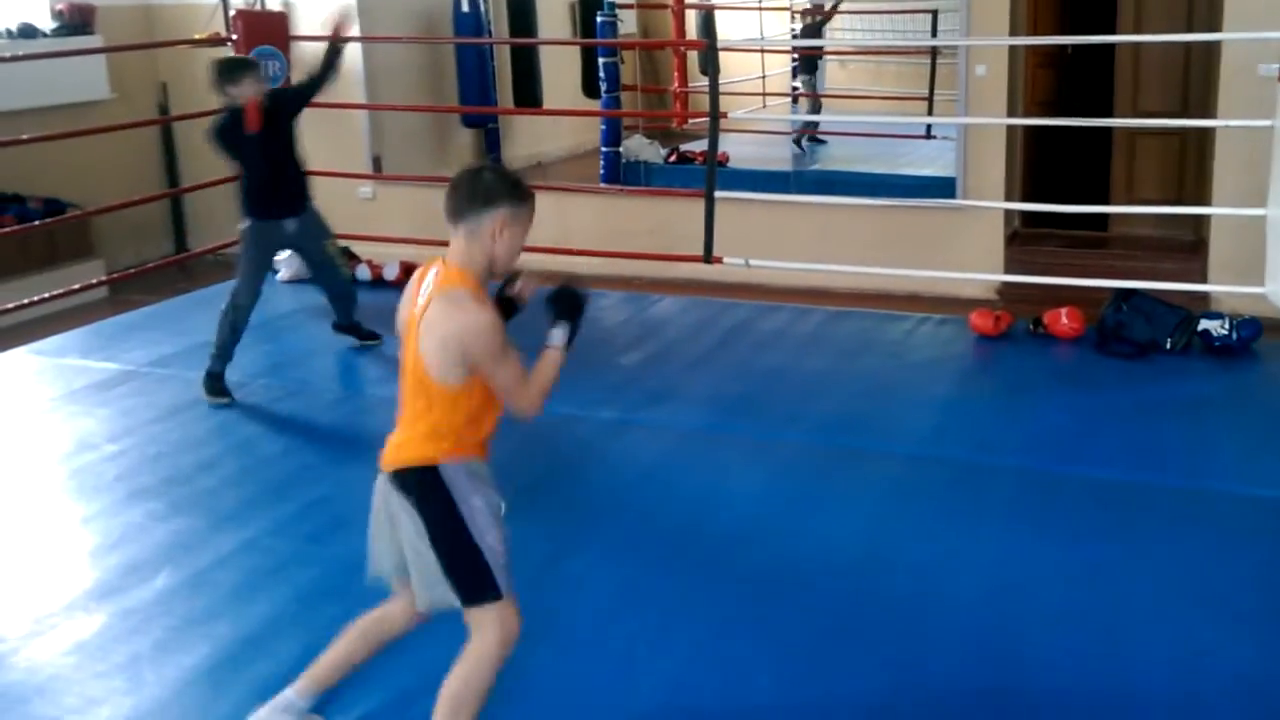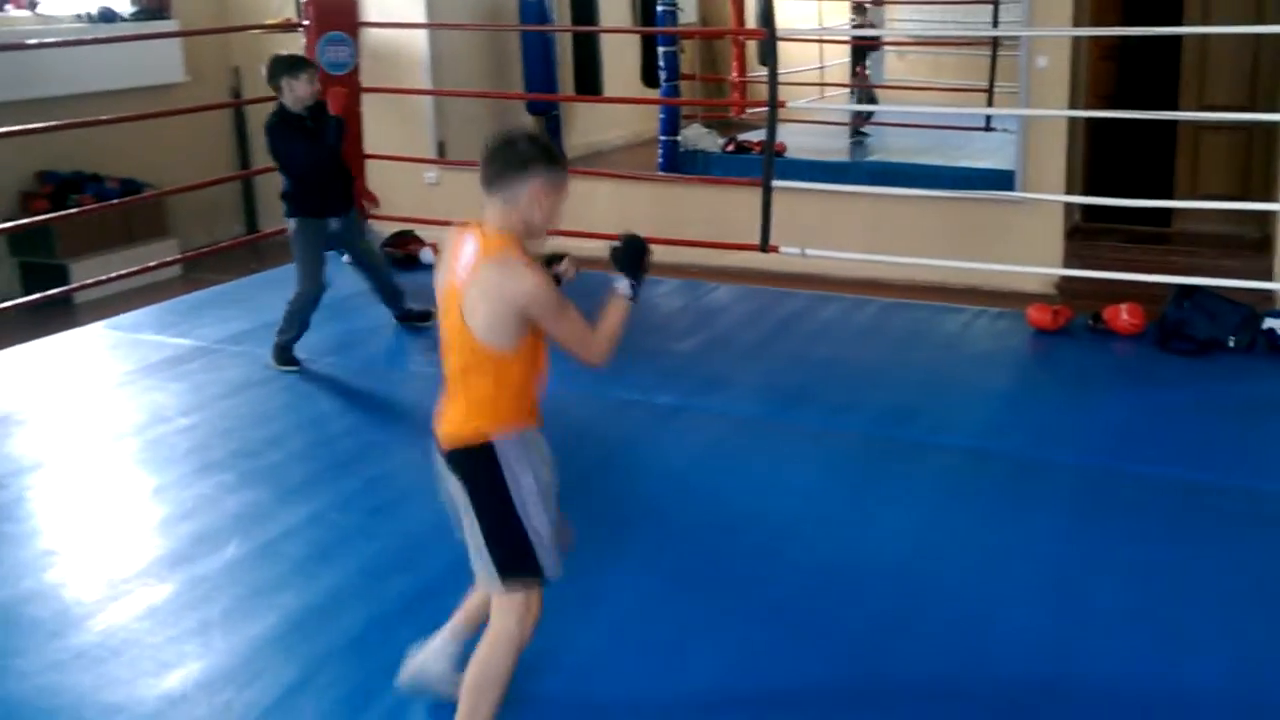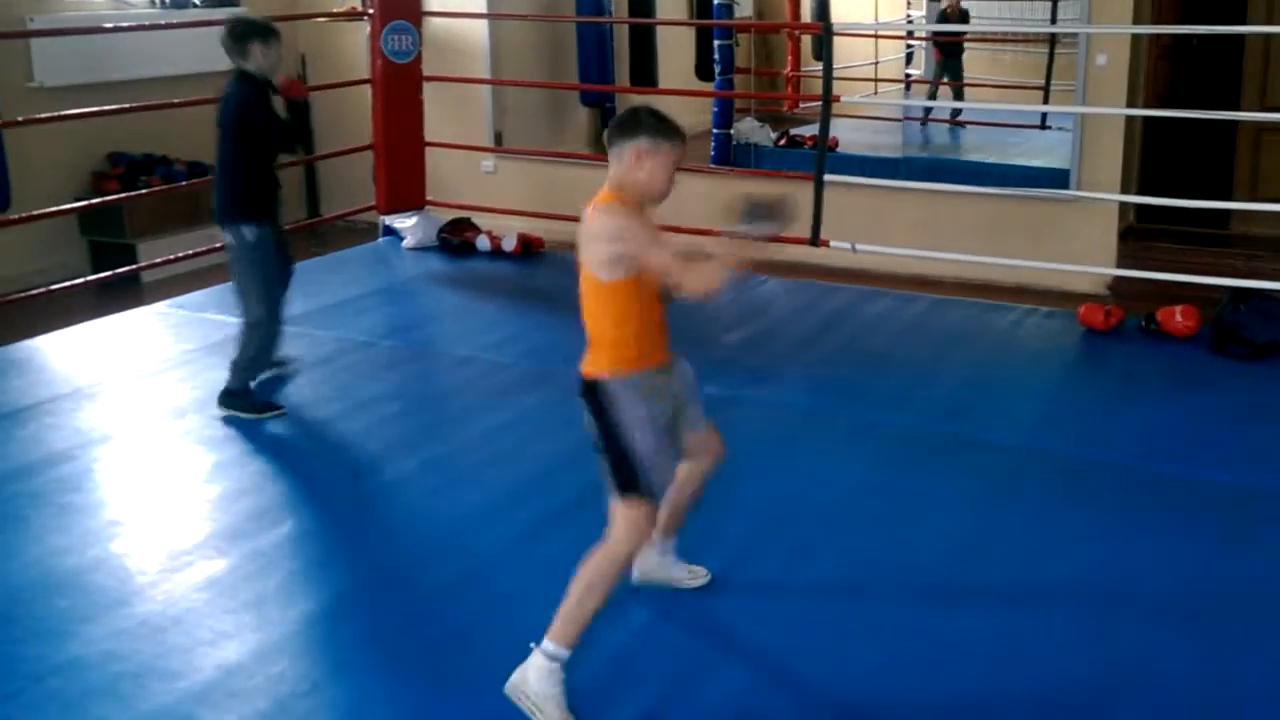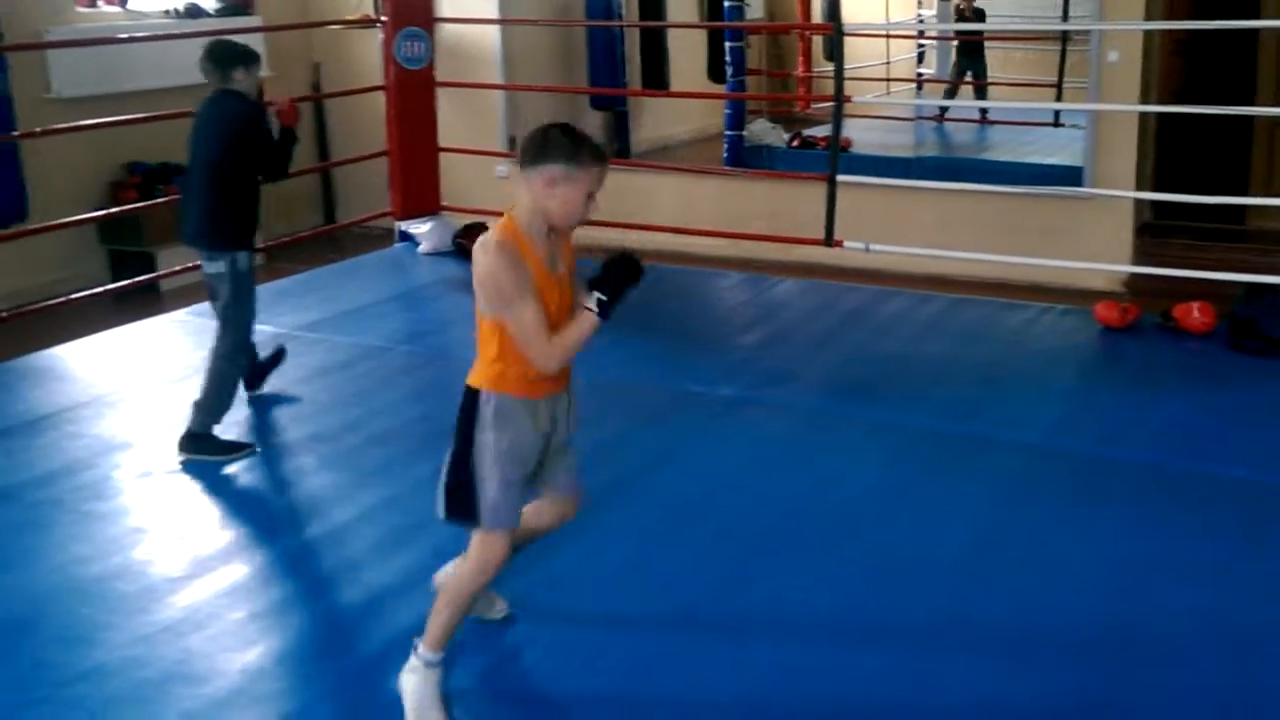
dt=0.7s
person 1, frame 1
left shoulder: (430, 280)
right shoulder: (473, 318)
right elbow: (525, 404)
right wrist: (562, 331)
left hip: (406, 467)
right hip: (440, 475)
left knee: (410, 605)
right knee: (497, 629)
person 1, frame 2
left shoulder: (461, 246)
right shoulder: (521, 279)
right elbow: (594, 350)
right wrist: (627, 281)
left hip: (467, 437)
right hip: (492, 447)
left knee: (550, 540)
right knee: (520, 609)
left ankle: (441, 652)
person 1, frame 3
left shoulder: (614, 213)
right shoulder: (613, 218)
right elbow: (699, 282)
right wrist: (739, 235)
left hip: (655, 370)
right hip: (620, 385)
left knee: (706, 450)
right knee: (628, 531)
left ankle: (657, 557)
right ankle: (543, 668)
person 1, frame 4
left shoulder: (556, 237)
right shoulder: (497, 256)
left elbow: (569, 311)
right elbow: (546, 356)
left wrist: (608, 288)
right wrist: (603, 301)
left hip: (551, 401)
right hip: (502, 408)
left knee: (558, 508)
right knee: (487, 554)
left ankle: (461, 574)
right ankle: (422, 669)
person 2, frame 1
left shoulder: (275, 103)
right shoulder: (226, 129)
left elbow: (316, 82)
right elbow: (261, 171)
left wrist: (335, 45)
right wrist: (254, 130)
left hip: (299, 214)
right hip: (262, 222)
left knee: (335, 275)
right knee: (245, 294)
left ankle: (346, 322)
right ankle: (216, 371)
person 2, frame 2
left shoulder: (316, 113)
right shoulder: (278, 127)
right elbow: (320, 161)
left wrist: (355, 187)
right wrist: (335, 120)
left hip: (342, 209)
right hip: (307, 217)
left knee: (374, 264)
right knee: (311, 286)
left ankle: (399, 310)
right ankle: (284, 343)
person 2, frame 3
left shoulder: (247, 91)
right shoulder: (246, 97)
right elbow: (287, 142)
right wrist: (296, 102)
left hip: (255, 208)
right hip: (245, 216)
left knee: (276, 274)
right knee: (262, 302)
left ankle: (260, 355)
right ankle: (236, 391)
person 2, frame 4
left shoulder: (211, 111)
right shoulder: (246, 113)
right elbow: (274, 168)
right wrist: (287, 128)
left hip: (205, 228)
right hip: (226, 235)
left knee: (236, 313)
right knee: (233, 329)
left ankle: (251, 369)
right ankle: (199, 432)
